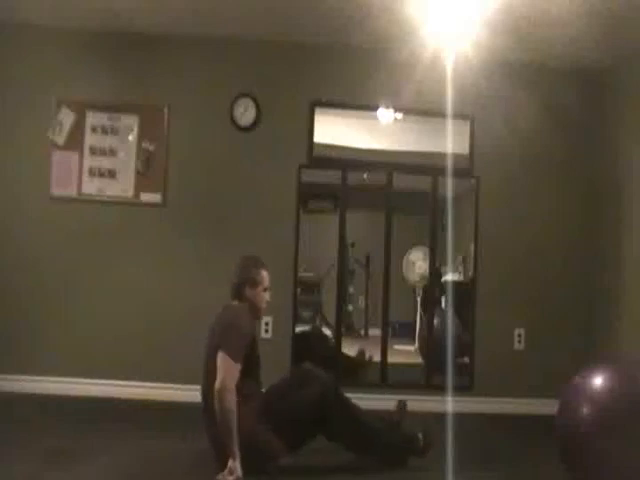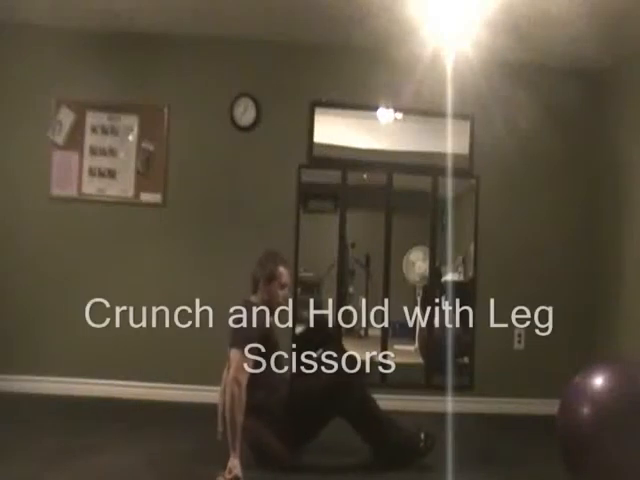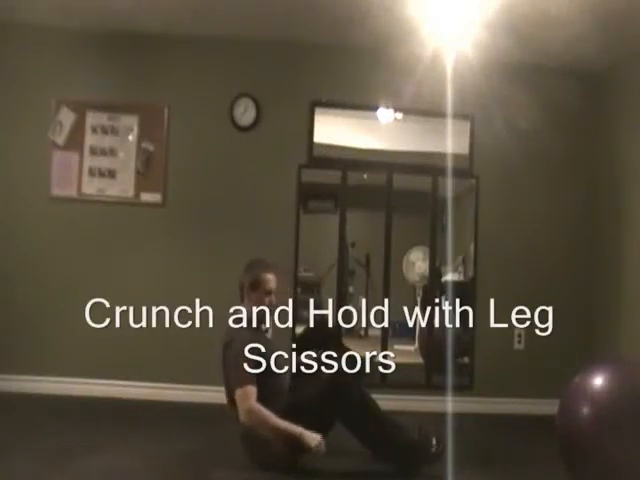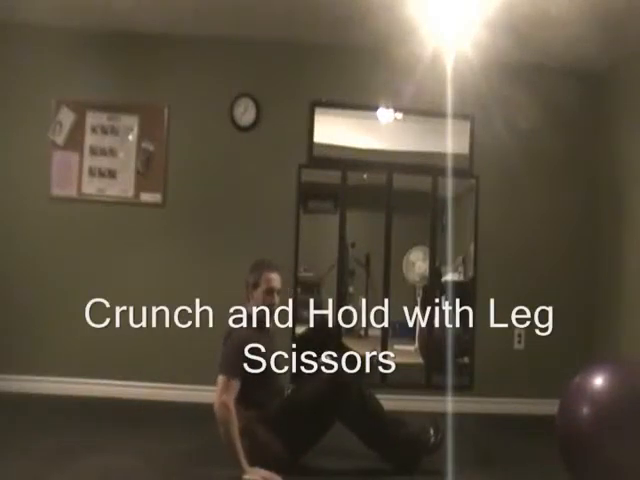
dt=0.7s
person 1, frame 1
left shoulder: (232, 316)
right shoulder: (239, 324)
right elbow: (223, 388)
right wrist: (234, 456)
left hip: (247, 419)
right hip: (248, 440)
left knee: (307, 377)
right knee: (325, 396)
left ankle: (378, 433)
right ankle: (397, 446)
person 1, frame 2
left shoulder: (253, 316)
right shoulder: (253, 322)
left elbow: (229, 377)
right elbow: (236, 382)
left wrist: (225, 424)
right wrist: (234, 455)
left hip: (273, 415)
right hip: (271, 433)
right knee: (342, 380)
right ankle: (397, 446)
person 1, frame 3
left shoulder: (254, 330)
right shoulder: (241, 342)
right elbow: (247, 411)
right wrist: (301, 434)
left hip: (281, 420)
right hip: (273, 444)
right knee: (340, 382)
right ankle: (405, 451)
person 1, frame 4
left shoulder: (262, 331)
right shoulder: (241, 338)
right elbow: (223, 403)
left hip: (278, 423)
right hip: (270, 445)
right knee: (338, 381)
right ankle: (405, 448)
